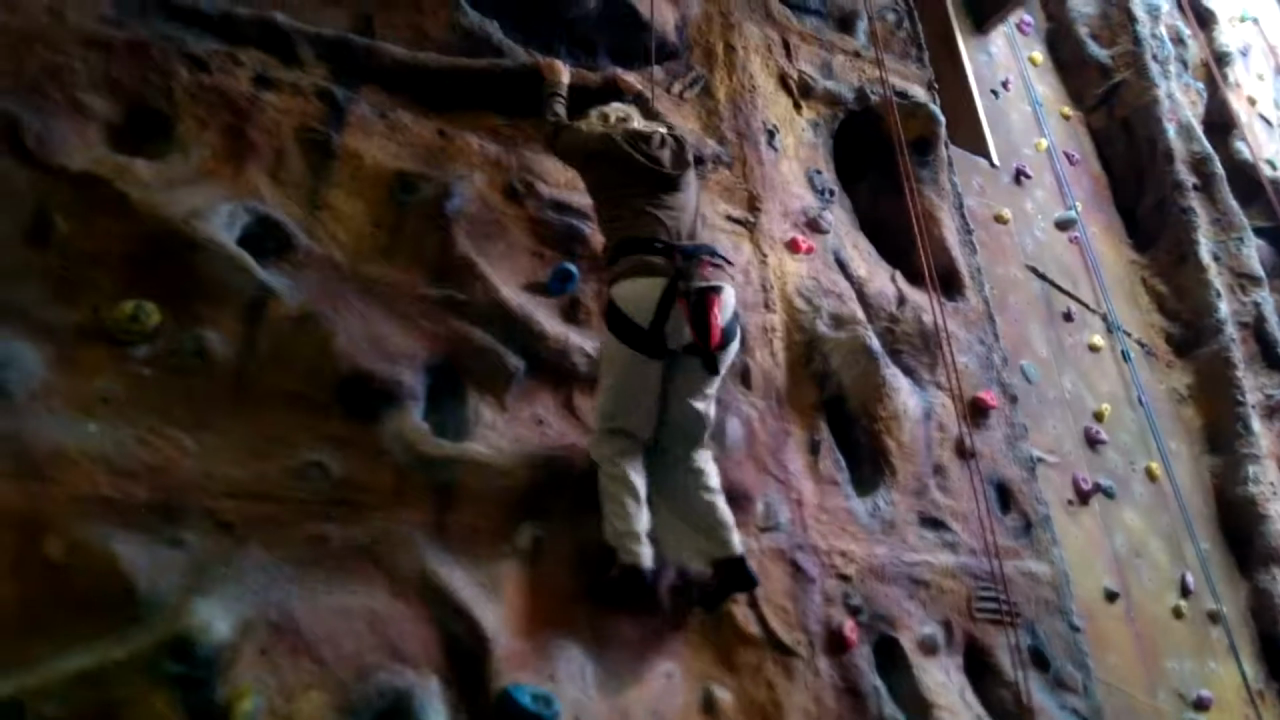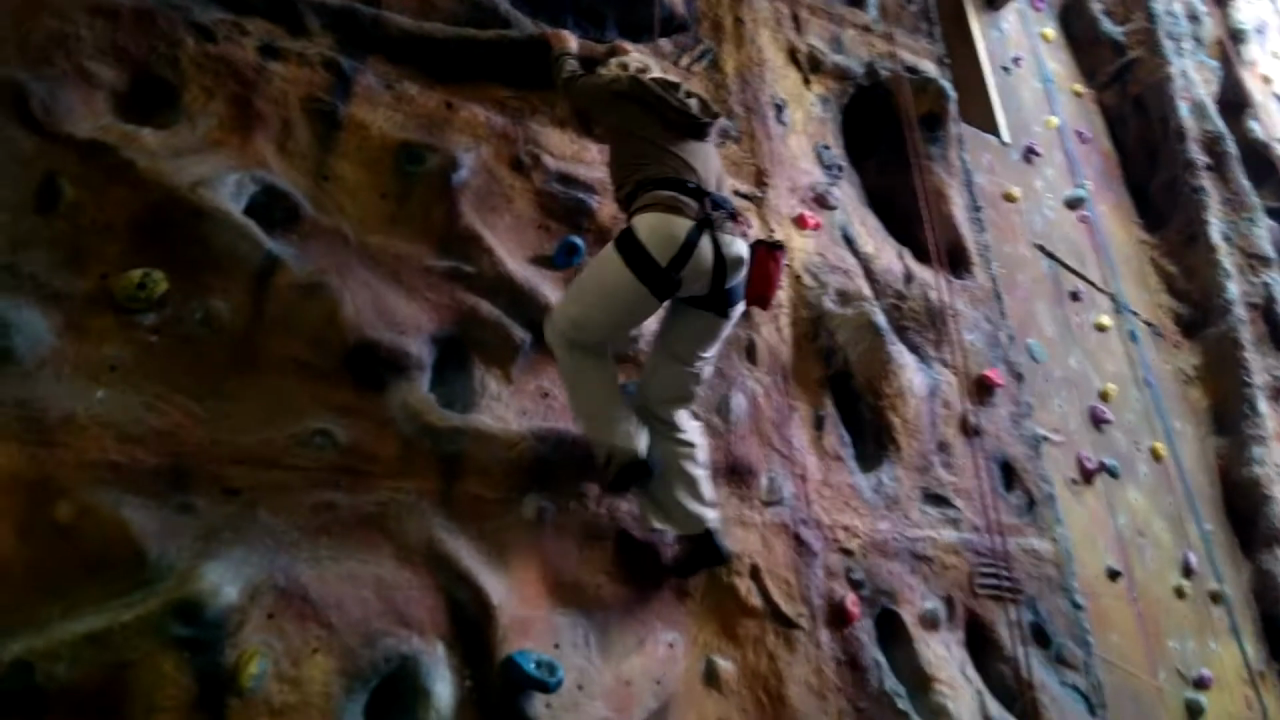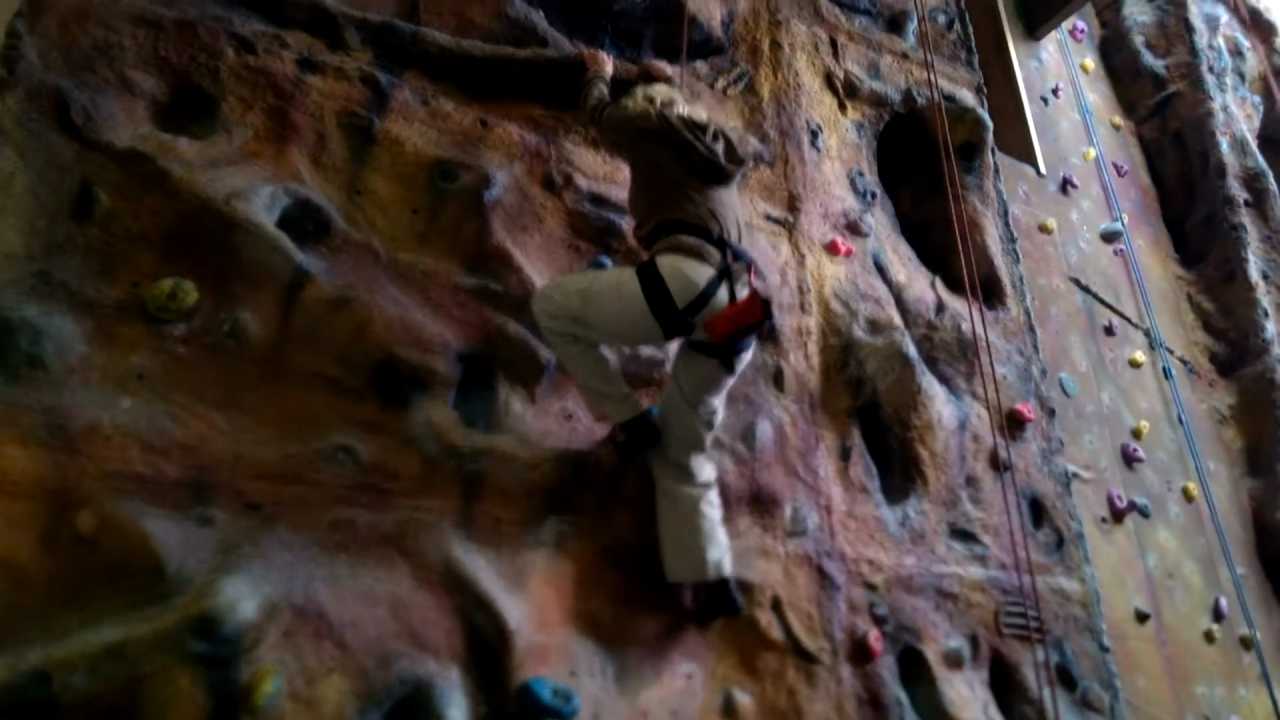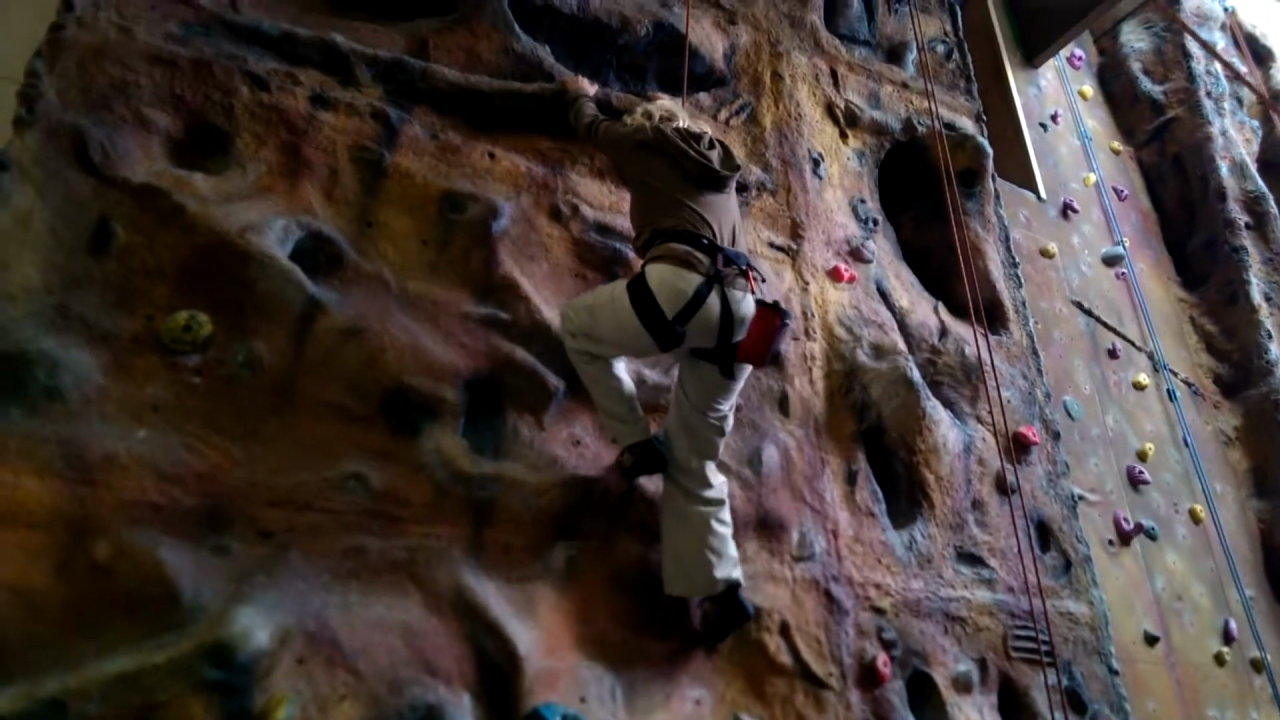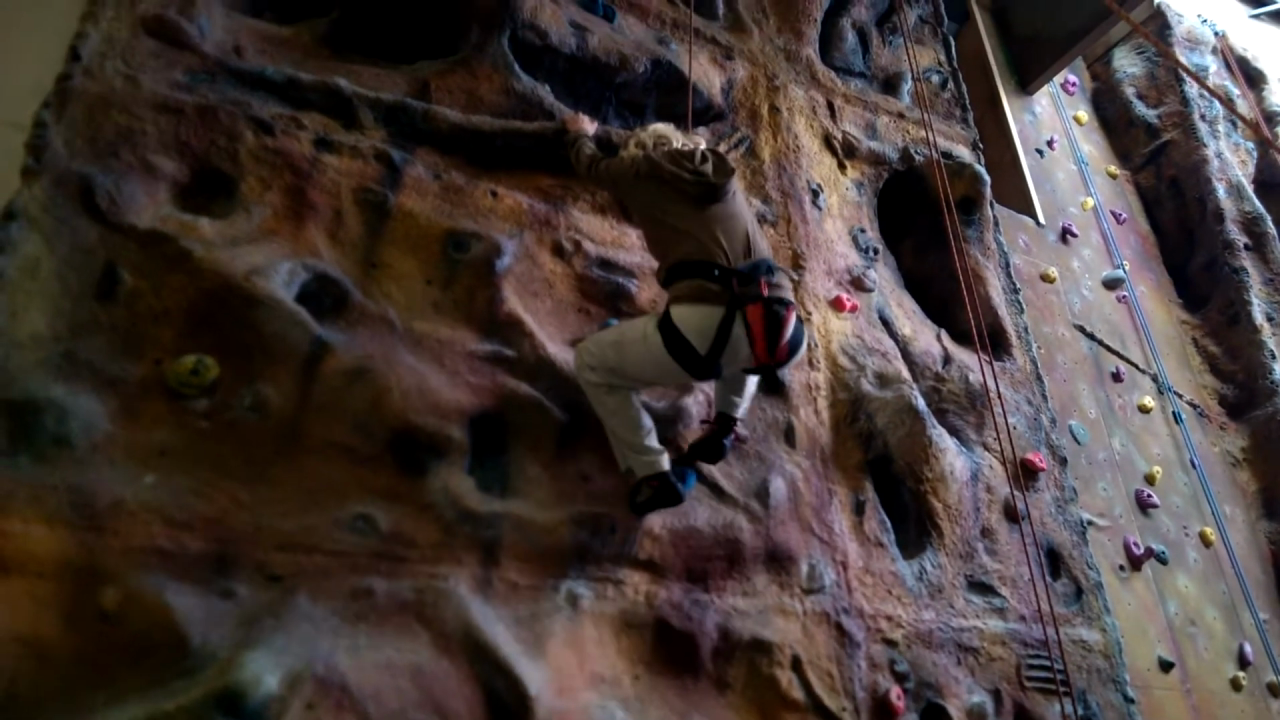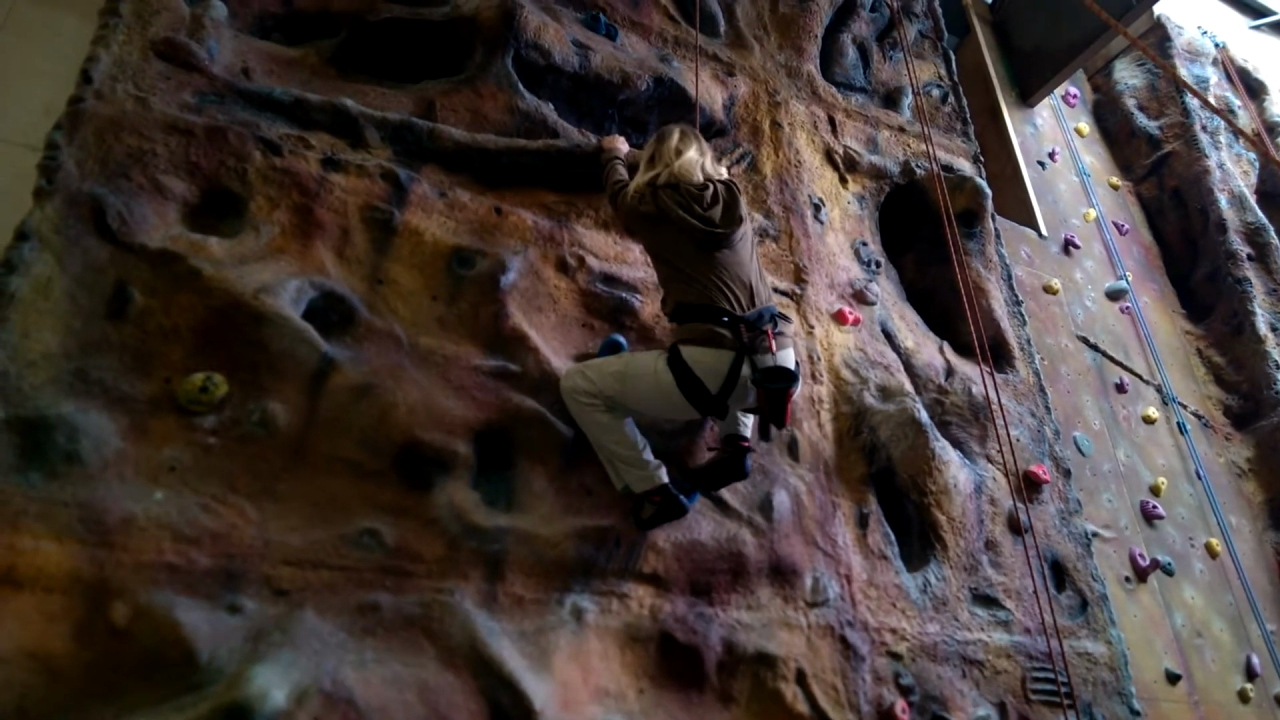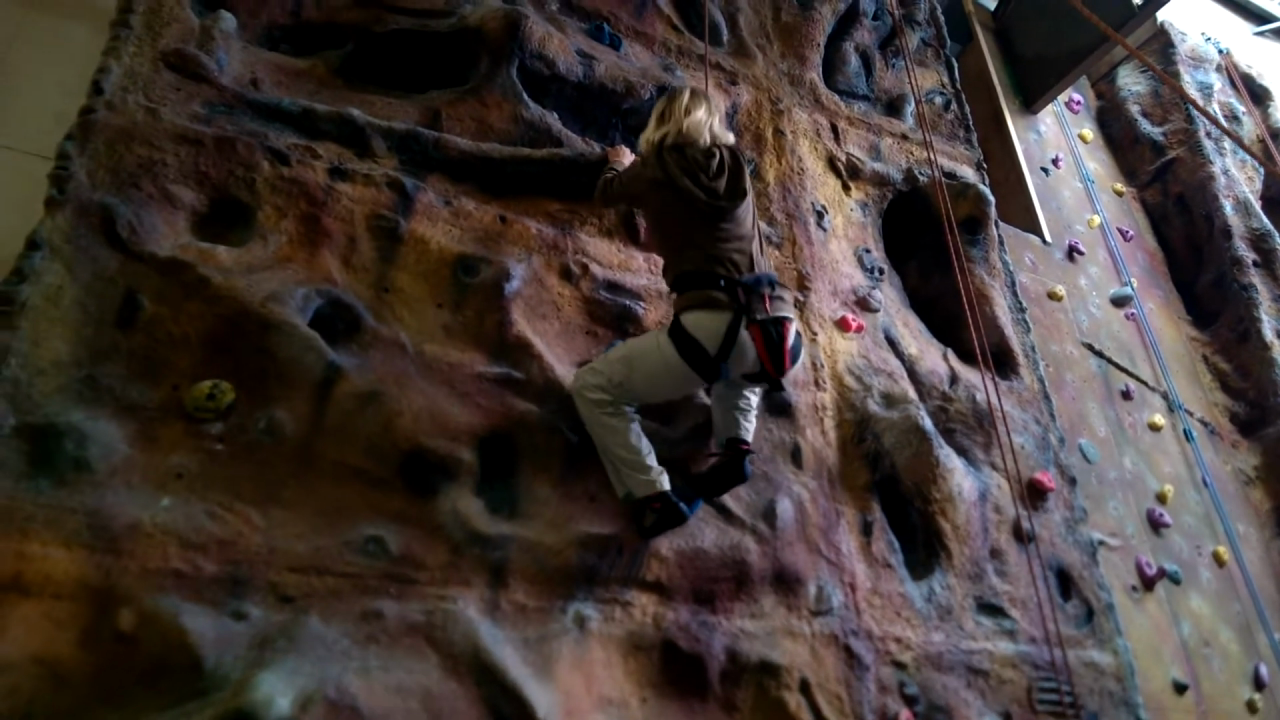
dt=0.5s
person 1, frame 1
left shoulder: (599, 149)
right shoulder: (678, 151)
left elbow: (557, 131)
left wrist: (557, 84)
right wrist: (637, 95)
left hip: (647, 293)
right hip: (711, 297)
left knee: (619, 439)
right knee: (685, 444)
left ankle: (633, 562)
right ankle: (727, 558)
person 1, frame 2
left shoulder: (624, 94)
right shoulder: (694, 114)
left elbow: (572, 84)
left wrist: (565, 50)
right wrist: (637, 62)
left hip: (667, 231)
right hip: (728, 251)
left knee: (570, 333)
right knee: (668, 402)
left ankle: (626, 449)
right ankle: (700, 530)
person 1, frame 3
left shoulder: (649, 126)
right shoulder: (721, 148)
left elbow: (598, 109)
left wrist: (599, 71)
right wrist: (673, 84)
left hip: (683, 278)
right hip: (735, 306)
left knee: (552, 304)
right knee: (684, 450)
left ankle: (628, 418)
right ankle: (713, 579)
person 1, frame 4
left shoulder: (644, 142)
right shoulder: (720, 165)
left elbow: (589, 124)
left wrist: (581, 94)
left hip: (678, 288)
right hip: (739, 312)
left knee: (577, 323)
right knee: (695, 461)
left ankle: (637, 442)
right ankle: (721, 589)
person 1, frame 5
left shoulder: (639, 169)
right shoulder: (720, 171)
left elbow: (589, 164)
left wrist: (580, 134)
left hip: (704, 322)
right hip: (778, 322)
left knee: (592, 359)
left ankle: (654, 475)
right ankle: (724, 424)
person 1, frame 6
left shoulder: (648, 207)
right shoulder: (732, 198)
left elbow: (618, 190)
left wrist: (614, 154)
left hip: (713, 366)
right hip: (776, 364)
left knee: (580, 385)
left ankle: (655, 490)
right ankle: (736, 444)
person 1, frame 7
left shoulder: (652, 170)
right shoulder: (735, 167)
left elbow: (606, 192)
left wrist: (620, 163)
left hip: (712, 328)
left knee: (592, 387)
right knee: (736, 368)
left ankle: (656, 496)
right ankle: (736, 449)
